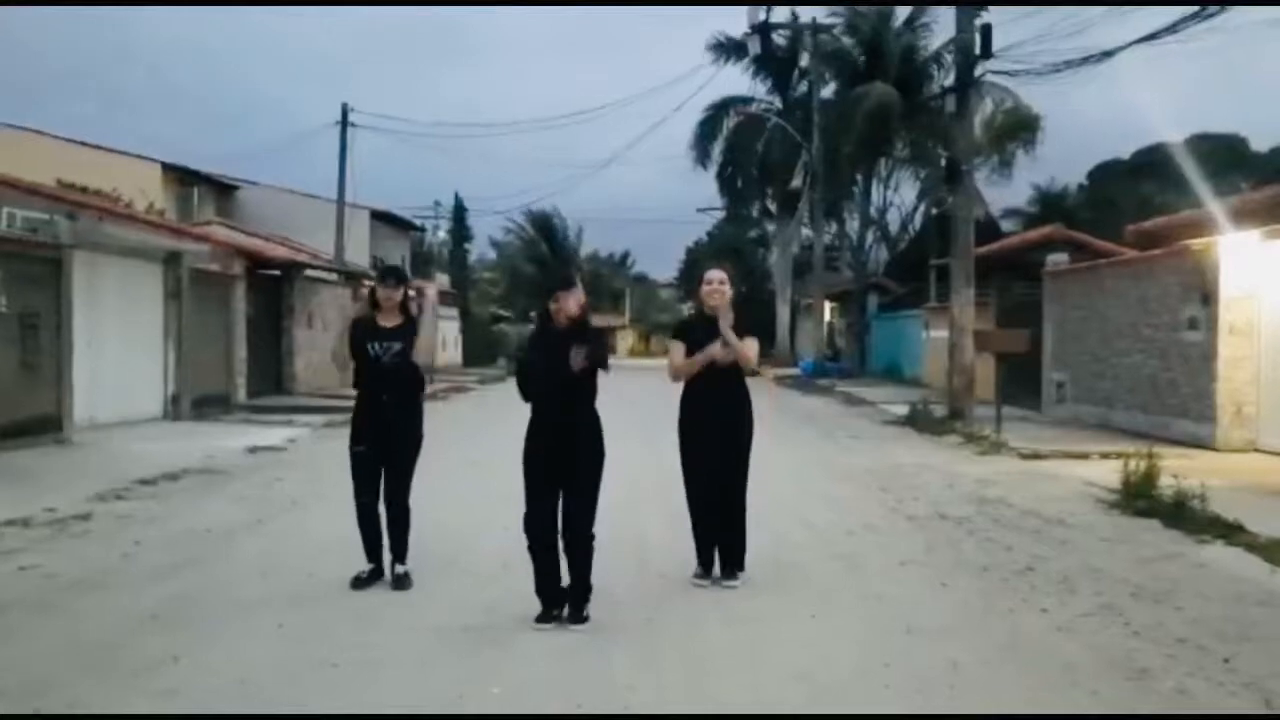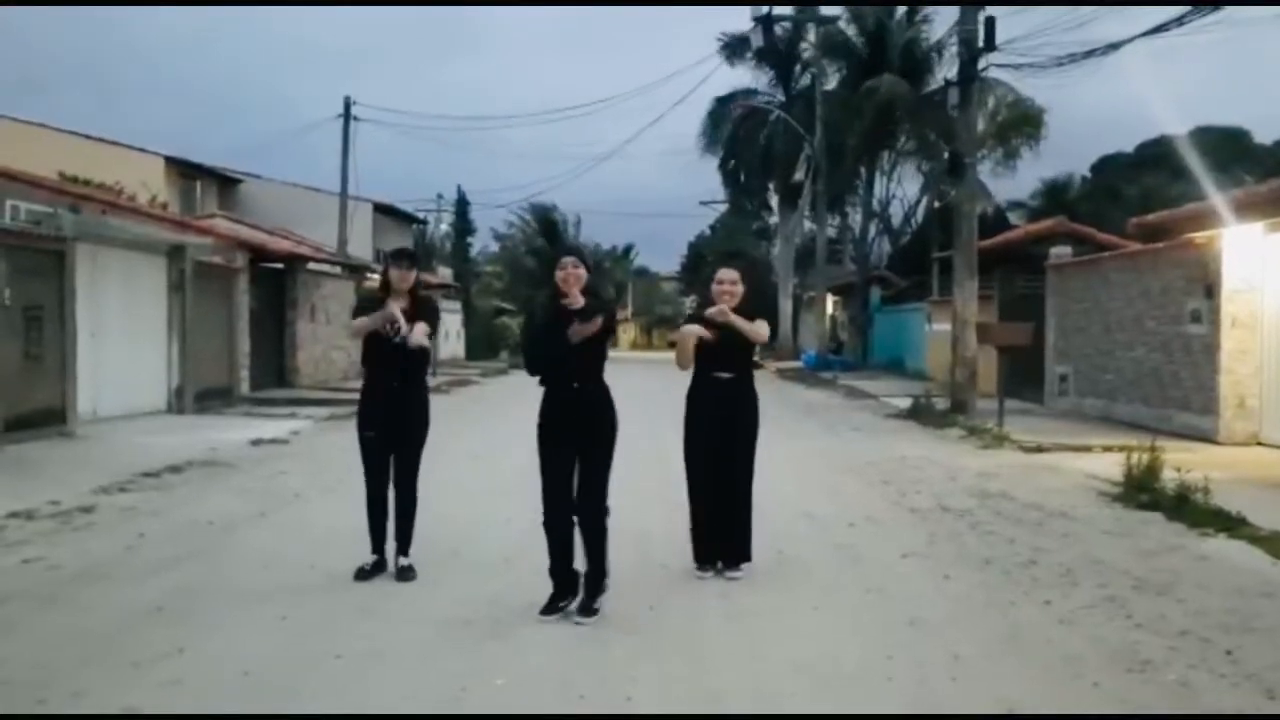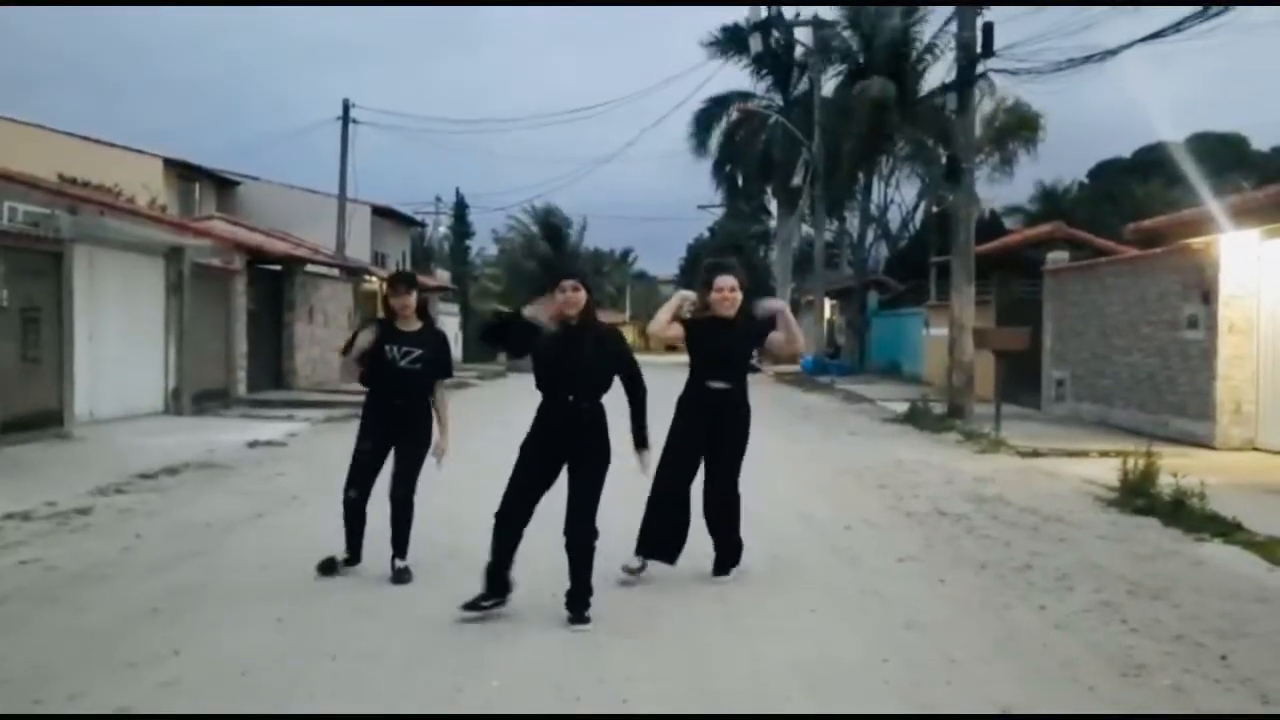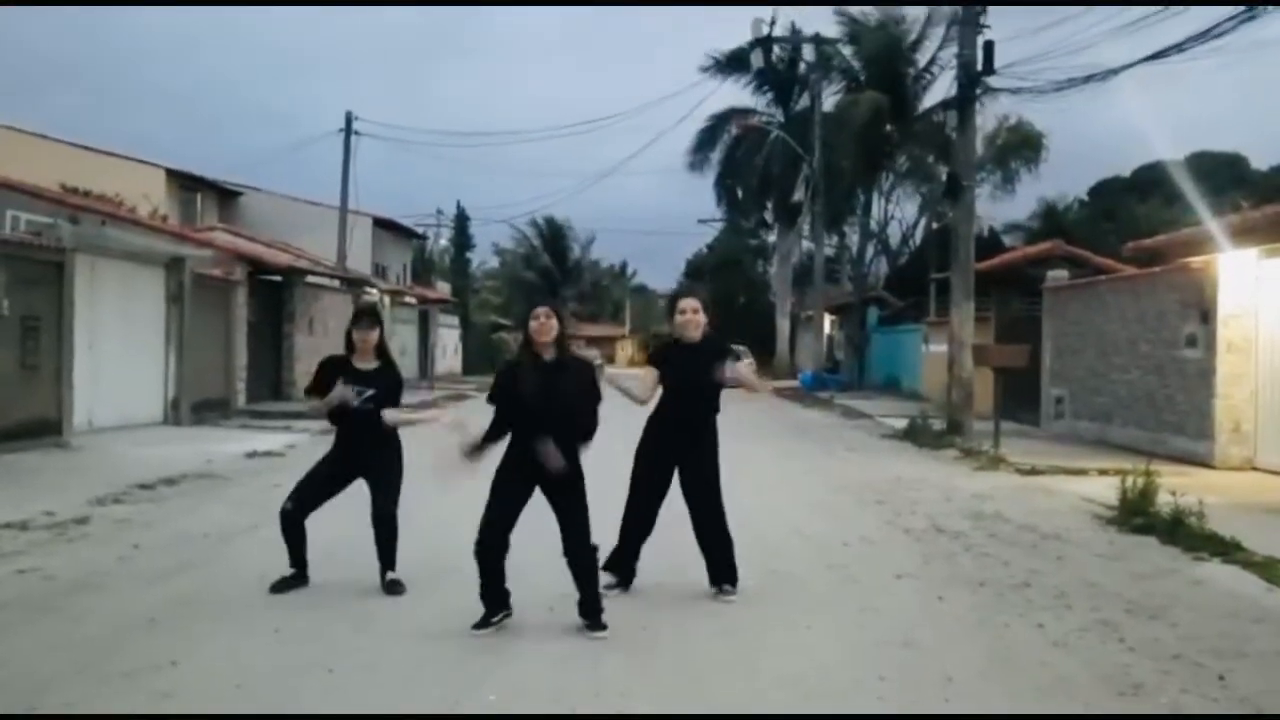
dt=1s
person 1, frame 1
left shoulder: (590, 336)
right shoulder: (534, 343)
left elbow: (597, 358)
right elbow: (528, 389)
left wrist: (579, 320)
right wrist: (567, 367)
left hip: (584, 437)
right hip: (543, 437)
left knee: (578, 525)
right knee: (538, 523)
left ankle: (578, 600)
right ankle: (550, 600)
person 1, frame 2
left shoulder: (598, 310)
right shoulder: (542, 317)
left elbow: (603, 323)
right elbow: (534, 365)
left wrist: (581, 306)
right wrist: (568, 338)
left hip: (595, 409)
right hip: (555, 411)
left knee: (591, 502)
right knee: (555, 504)
left ankle: (594, 587)
right ankle: (563, 587)
person 1, frame 3
left shoulder: (607, 337)
right shoulder: (539, 333)
left elbow: (635, 387)
right elbow: (490, 334)
left wrist: (640, 440)
right wrist: (528, 315)
left hip: (590, 430)
right hip: (547, 426)
left knee: (580, 523)
right knee: (512, 509)
left ankle: (579, 602)
right ankle: (496, 588)
person 1, frame 4
left shoulder: (579, 369)
right shoulder: (513, 372)
left elbow: (588, 424)
right elbow: (500, 424)
left wrist: (562, 449)
right wrist: (475, 448)
left hip: (563, 467)
right hip: (518, 463)
left knee: (579, 545)
right knee: (490, 541)
left ankle: (591, 612)
right ankle: (497, 605)
person 2, frame 1
left shoulder: (743, 325)
right shoulder: (686, 327)
left elbow: (750, 361)
right elbow: (676, 370)
left wrist: (727, 332)
right wrist: (707, 354)
left hip: (734, 413)
right hip: (696, 414)
left knee: (732, 487)
right knee: (700, 488)
left ankle: (731, 564)
right ankle: (703, 562)
person 2, frame 2
left shoulder: (749, 320)
right shoulder: (697, 319)
left elbow: (761, 335)
right elbow: (684, 364)
left wrist: (730, 317)
right wrist: (686, 337)
left hip: (740, 404)
right hip: (703, 403)
left knee: (736, 479)
right knee: (703, 480)
left ankle: (733, 556)
right ankle: (705, 556)
person 2, frame 3
left shoulder: (752, 328)
right shoulder: (696, 326)
left elbow: (794, 348)
right elbow: (655, 331)
left wrist: (783, 311)
right wrist: (678, 297)
left hip: (733, 413)
right hip: (693, 409)
left knee: (722, 487)
right knee: (670, 479)
left ankle: (726, 559)
right ankle: (645, 554)
person 2, frame 4
left shoulder: (719, 350)
right shoulder: (663, 353)
left elbow: (753, 383)
right elbow: (644, 394)
left wrist: (737, 375)
right wrist: (621, 386)
left hip: (701, 438)
right hip: (660, 435)
left knee: (708, 509)
right knee: (640, 505)
left ankle: (724, 579)
right ankle: (622, 573)
person 3, frame 1
left shoulder: (414, 327)
right shoulder: (360, 326)
left elbow: (421, 362)
right elbow: (343, 365)
right wrist: (345, 326)
left hip: (405, 421)
right hip: (367, 420)
left knee: (396, 497)
right knee: (365, 498)
left ankle: (399, 564)
right ankle: (374, 564)
person 3, frame 2
left shoulder: (425, 305)
right shoulder: (370, 304)
left elbow: (423, 329)
right elbow: (356, 329)
left wrist: (418, 337)
right wrist: (385, 314)
left hip: (412, 402)
right hip: (374, 402)
left knee: (406, 481)
right knee: (375, 482)
left ankle: (403, 555)
right ankle: (377, 554)
person 3, frame 3
left shoulder: (435, 338)
right shoulder: (376, 331)
left elbow: (439, 387)
left wrist: (444, 432)
right wrist: (357, 351)
left hip: (416, 421)
right hip: (377, 417)
left knee: (401, 492)
right knee: (355, 492)
left ankle: (400, 558)
right ankle: (350, 552)
person 3, frame 4
left shoulder: (389, 374)
right shoulder: (332, 367)
left elbow: (387, 415)
right elbow: (318, 407)
left wrist: (431, 416)
right wrist: (332, 398)
left hip: (383, 454)
right hip: (345, 451)
left knee: (384, 513)
right knee: (292, 509)
left ankle: (389, 573)
right ankle: (298, 570)
